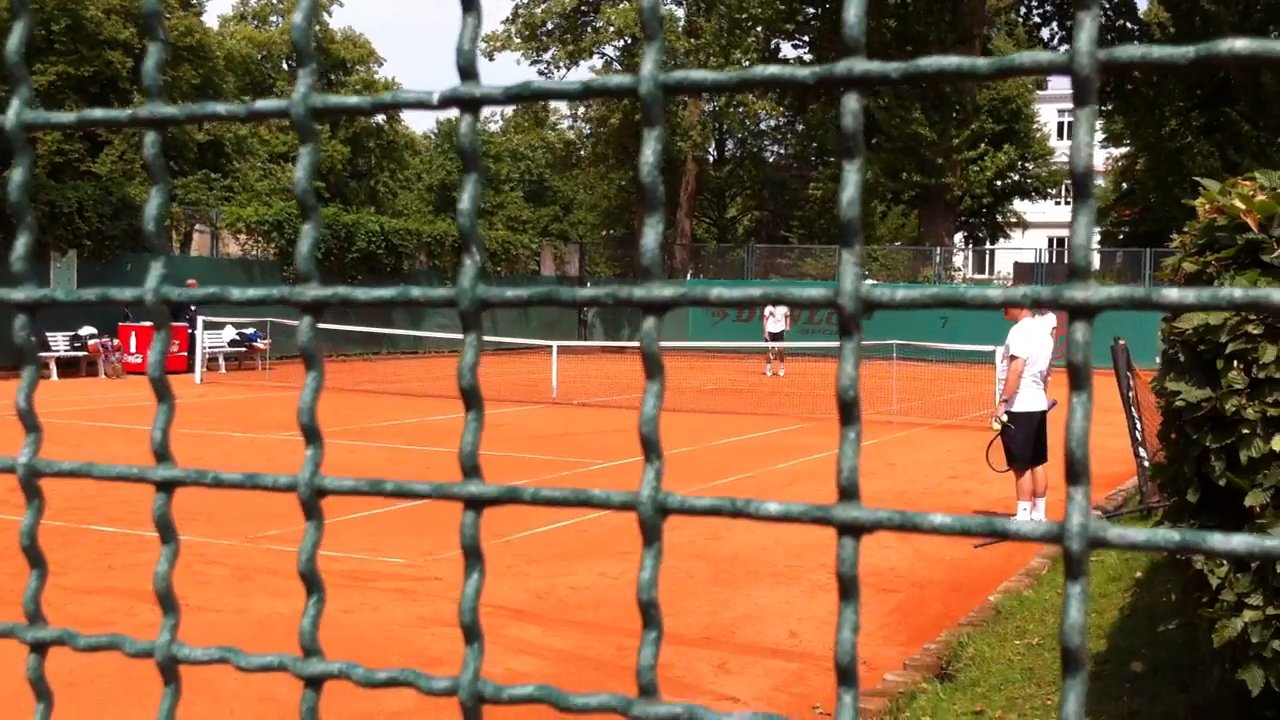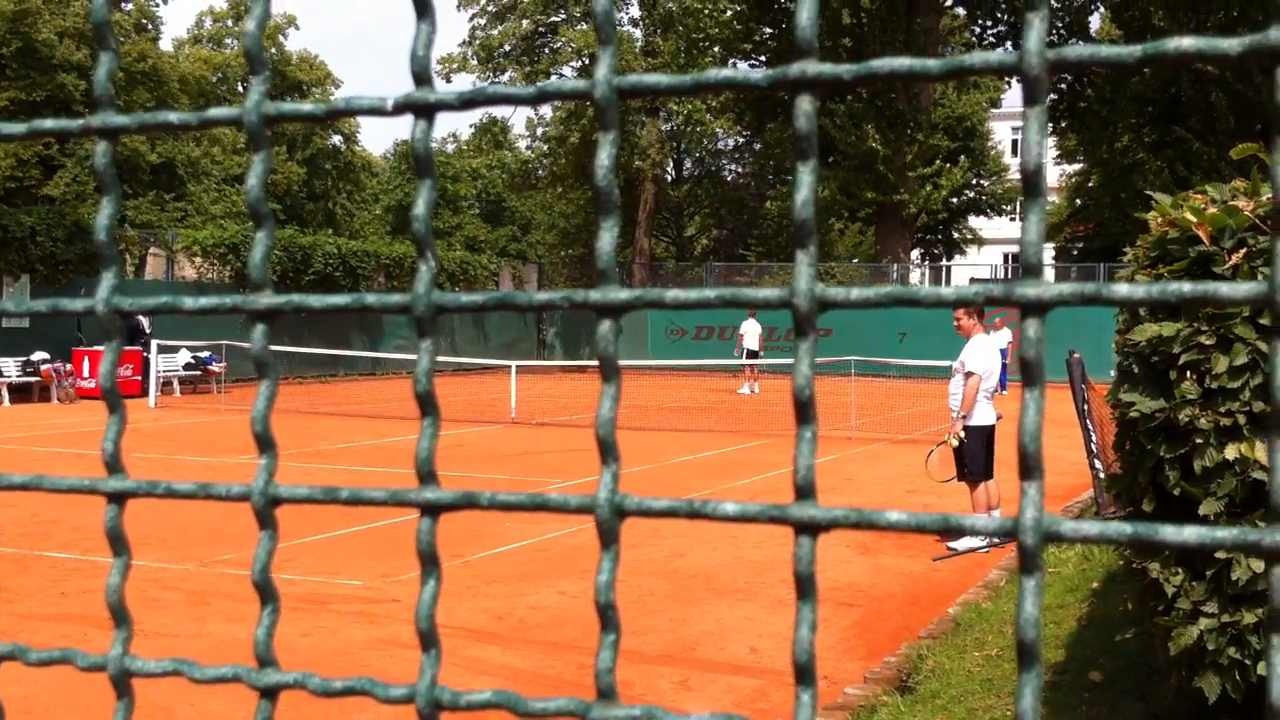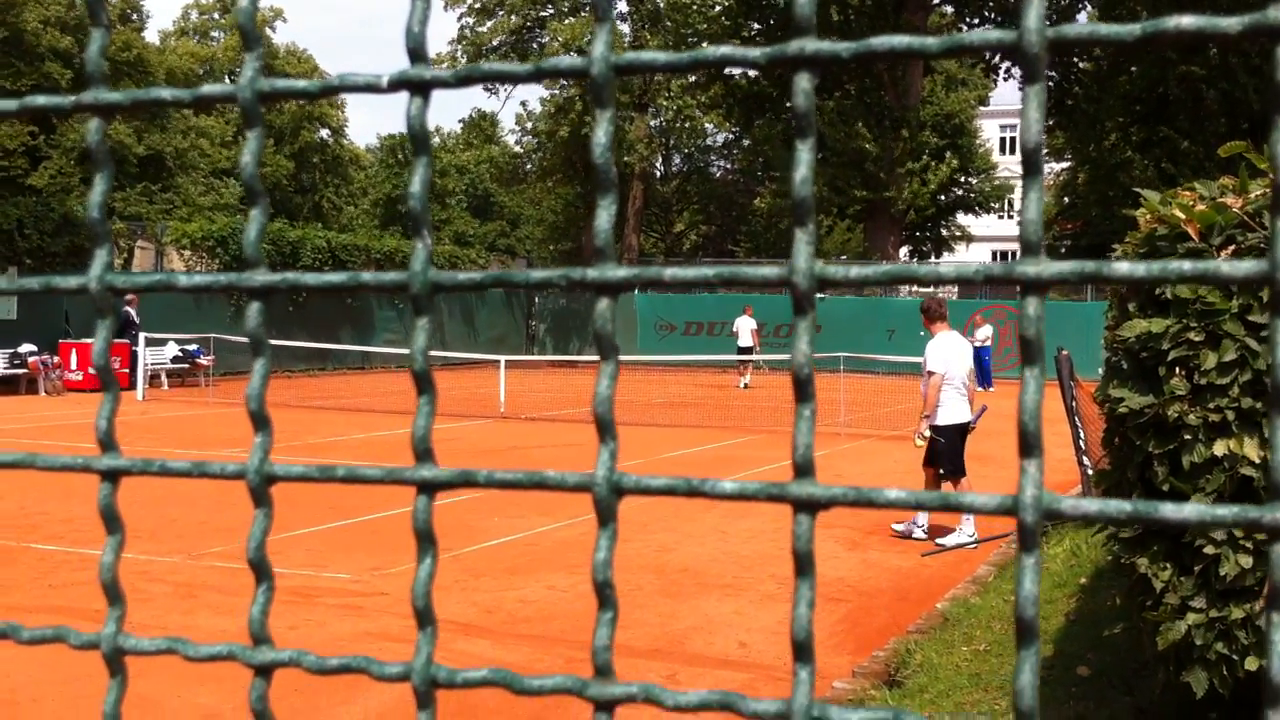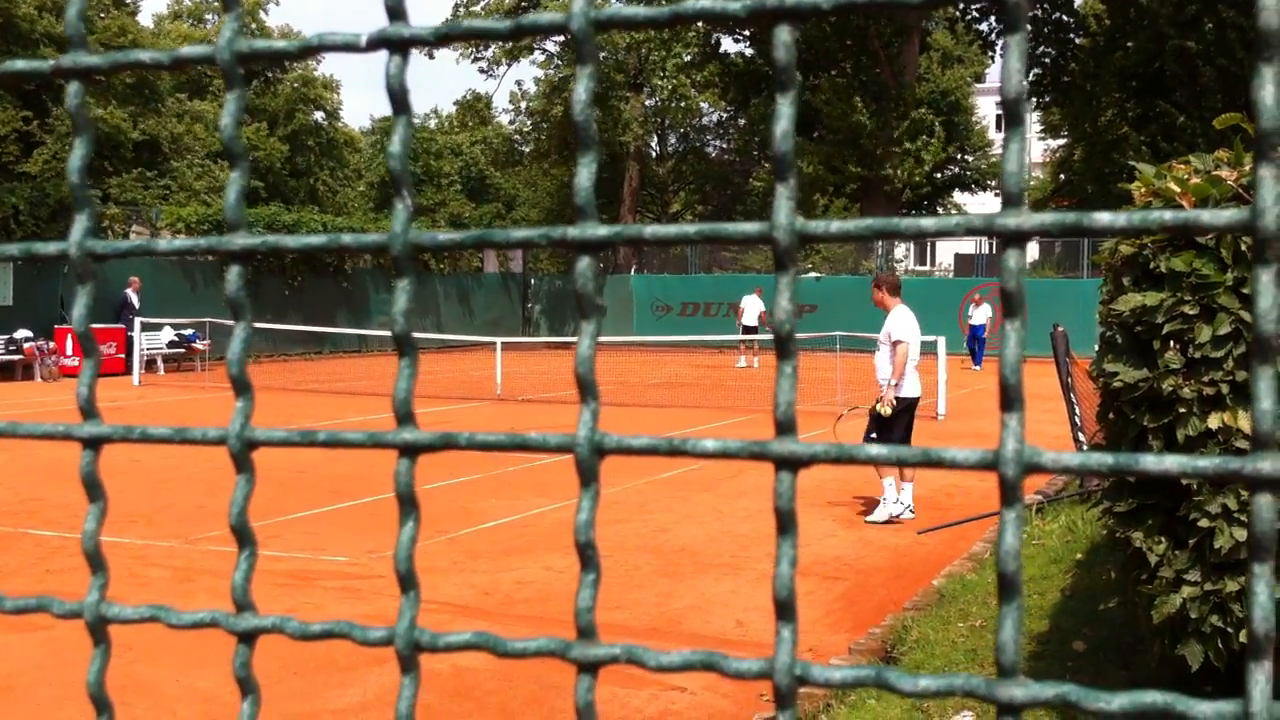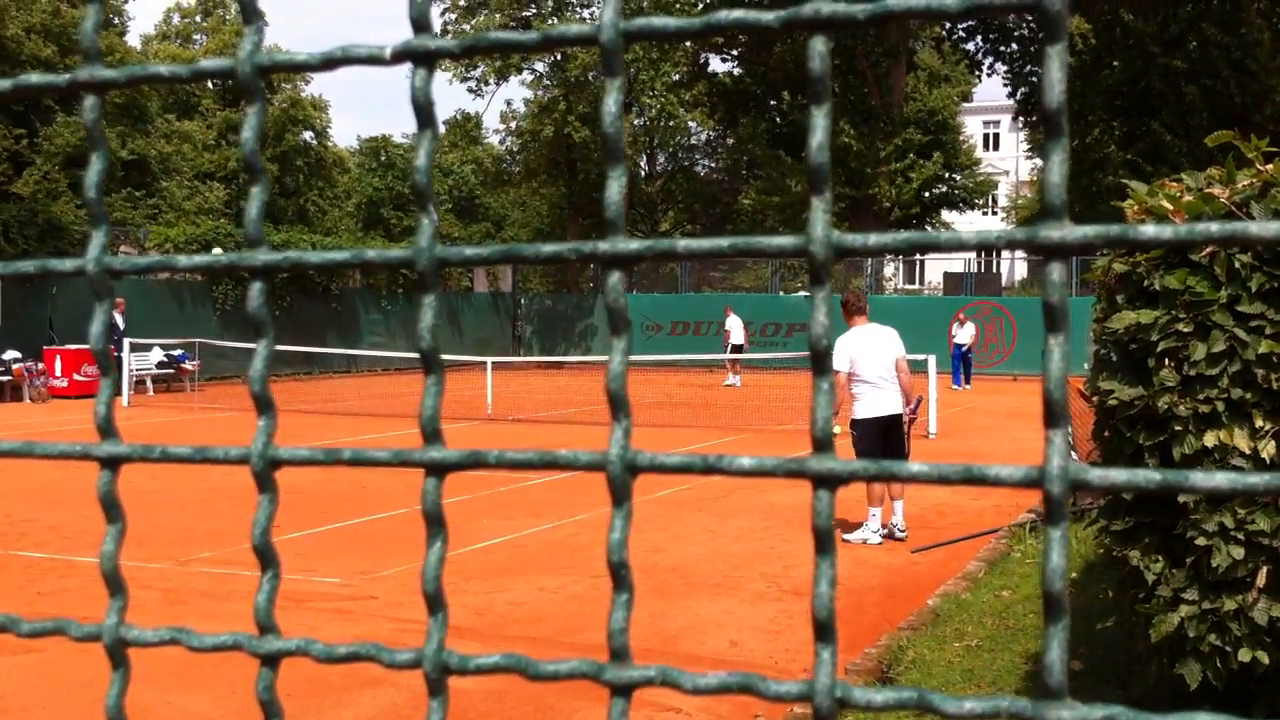
dt=1s
person 1, frame 1
left shoulder: (1020, 331)
right shoulder: (1042, 330)
left elbow: (1016, 369)
left wrist: (1002, 402)
left hip: (1019, 407)
right hip: (1037, 404)
left knee: (1021, 466)
right knee: (1037, 463)
left ankle: (1022, 520)
right ankle: (1038, 516)
person 1, frame 2
left shoulder: (975, 346)
right shoulder: (990, 345)
left elbow: (972, 385)
left wrist: (959, 418)
left hip: (972, 422)
right hip: (984, 420)
left knee: (975, 479)
right knee: (986, 477)
left ankle: (979, 536)
person 1, frame 3
left shoulder: (936, 345)
right shoulder: (962, 342)
left elbow: (934, 384)
right elbow: (970, 382)
left wrist: (924, 418)
right wrist: (970, 412)
left hip: (945, 420)
right hip: (958, 417)
left knee: (955, 476)
right knee: (931, 469)
left ankle: (967, 530)
right ankle: (919, 524)
person 1, frame 4
left shoulder: (898, 317)
right shoulder: (903, 315)
left elbow: (902, 353)
left wrist: (891, 387)
left hip: (898, 392)
right hip: (908, 392)
left knee: (876, 444)
right knee: (902, 448)
left ankle: (891, 499)
right ankle: (905, 502)
person 1, frame 5
left shoulder: (845, 341)
right shoulder: (890, 333)
left elbow: (841, 384)
right elbow: (904, 373)
left wrist: (834, 415)
right wrist: (910, 405)
left hip: (867, 414)
right hip: (894, 411)
left ankle: (873, 528)
right ankle: (898, 522)
